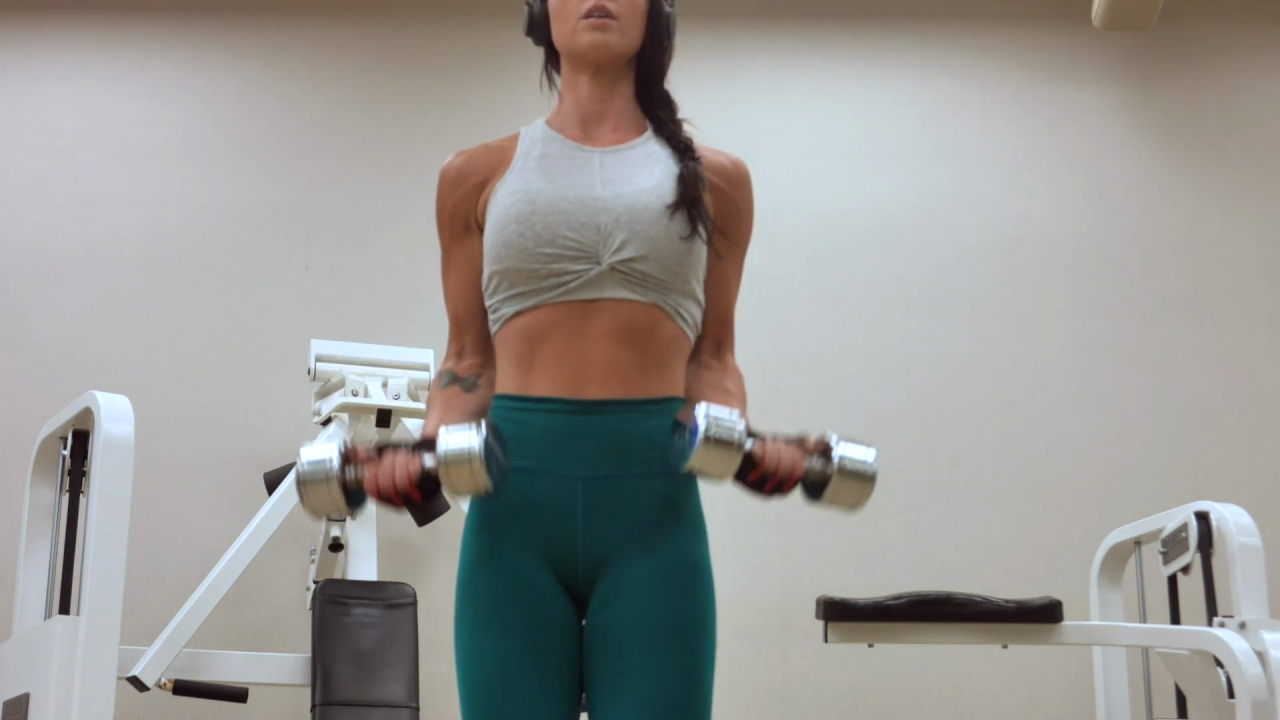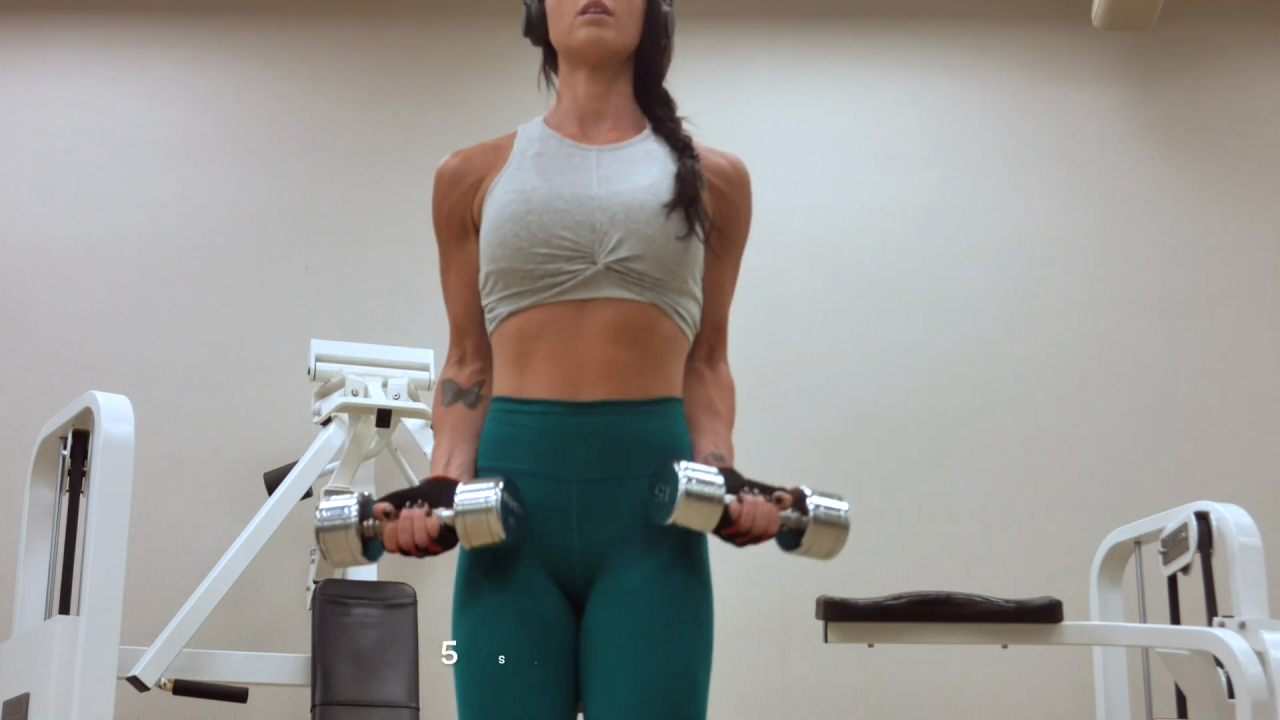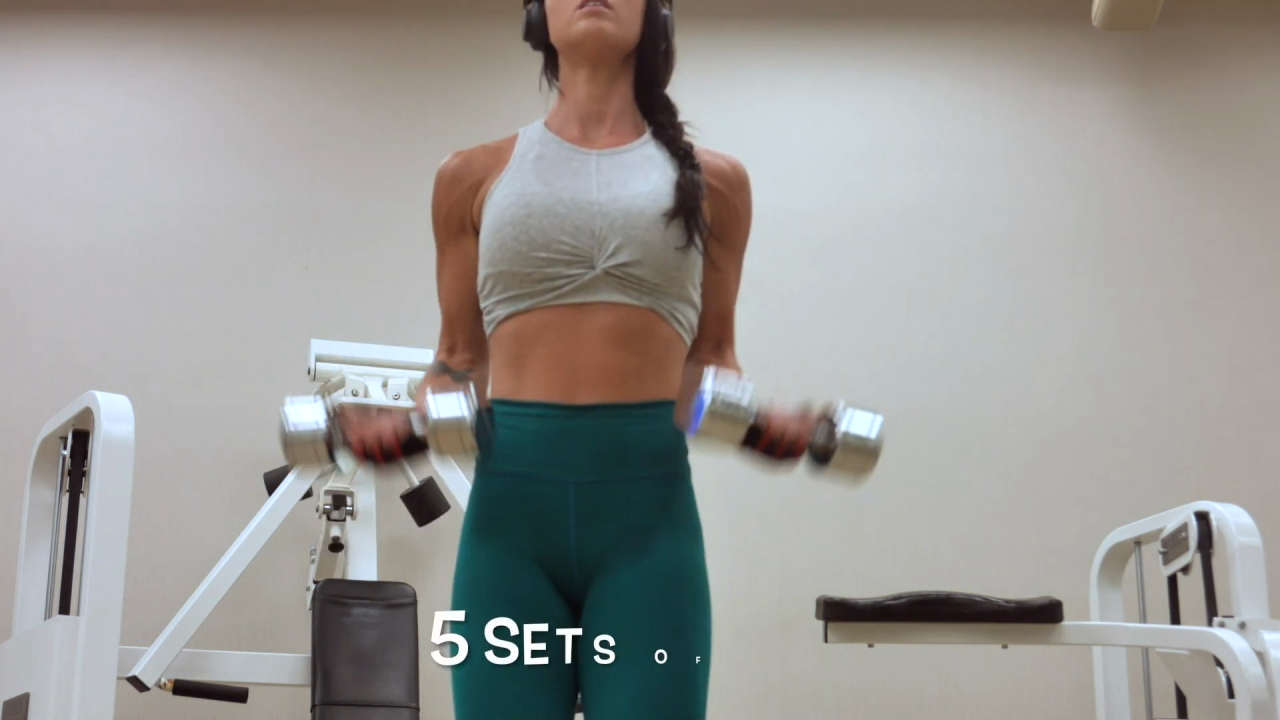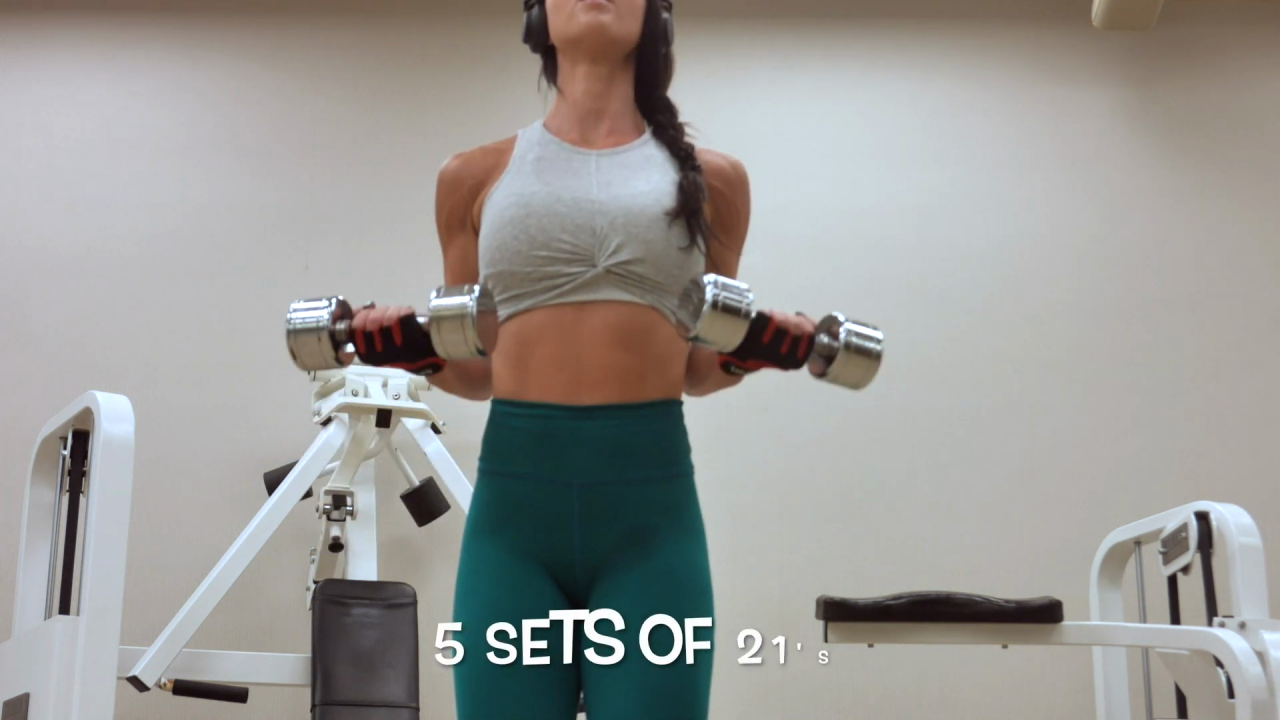
dt=0.3s
person 1, frame 1
left shoulder: (713, 177)
right shoulder: (477, 175)
left elbow: (711, 355)
right elbow: (469, 355)
right wrist: (430, 449)
left hip: (654, 497)
right hip: (517, 492)
person 1, frame 2
left shoulder: (712, 177)
right shoulder: (473, 174)
left elbow: (704, 360)
right elbow: (469, 361)
left wrist: (722, 480)
right wrist: (441, 486)
left hip: (648, 501)
right hip: (514, 492)
person 1, frame 3
left shoulder: (713, 182)
right shoulder: (477, 174)
right elbow: (458, 352)
right wrist: (406, 422)
left hip: (646, 494)
right hip: (509, 494)
person 1, frame 4
left shoulder: (709, 178)
right shoulder: (475, 176)
right elbow: (473, 364)
left wrist: (748, 353)
right wrist: (418, 351)
left hip: (650, 500)
right hip: (514, 496)
